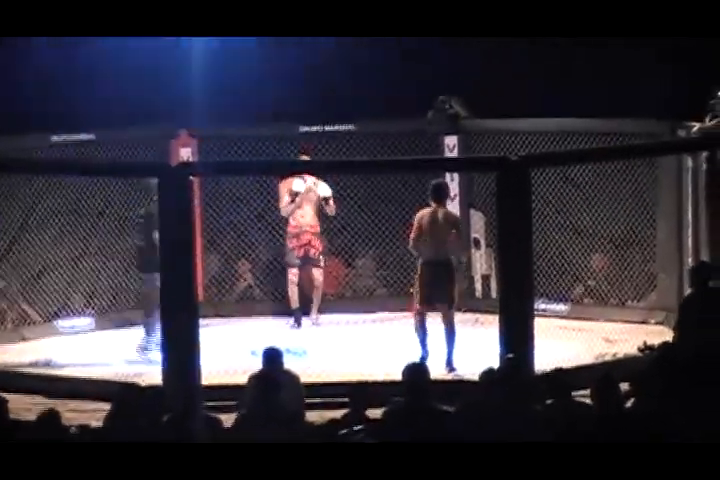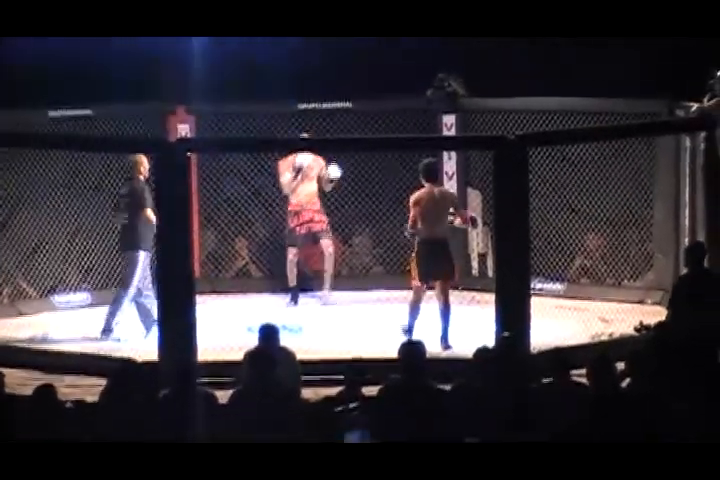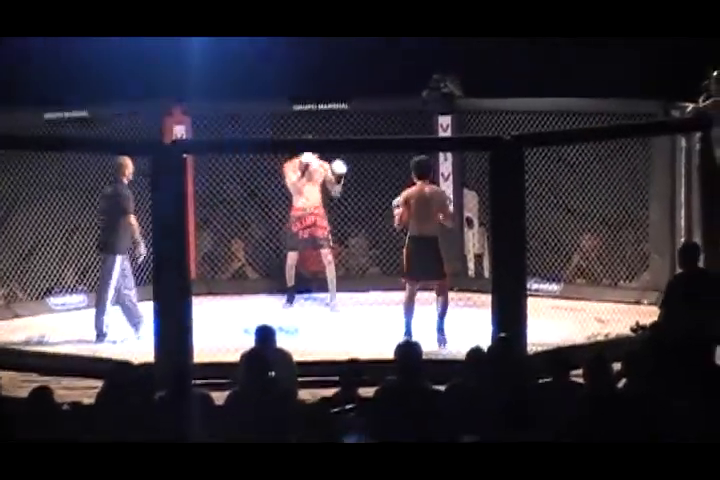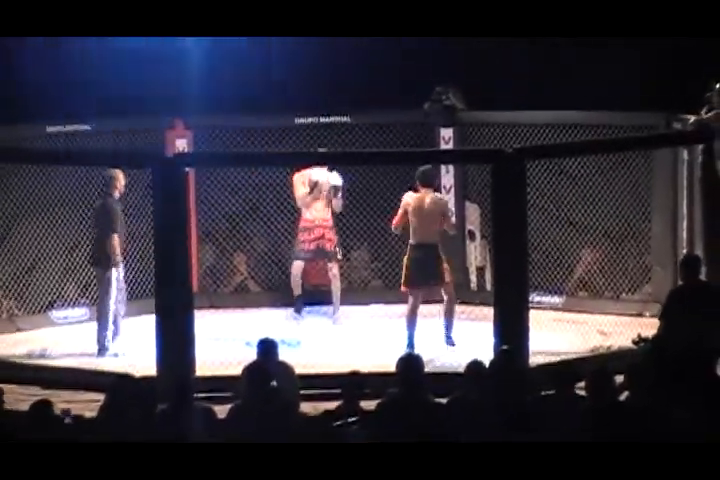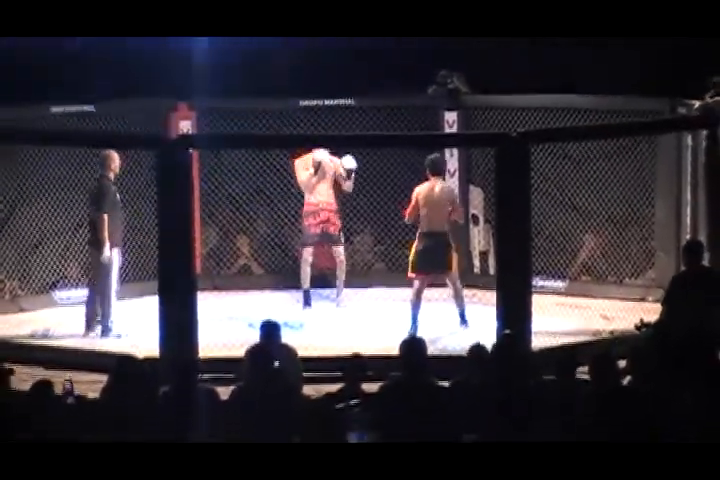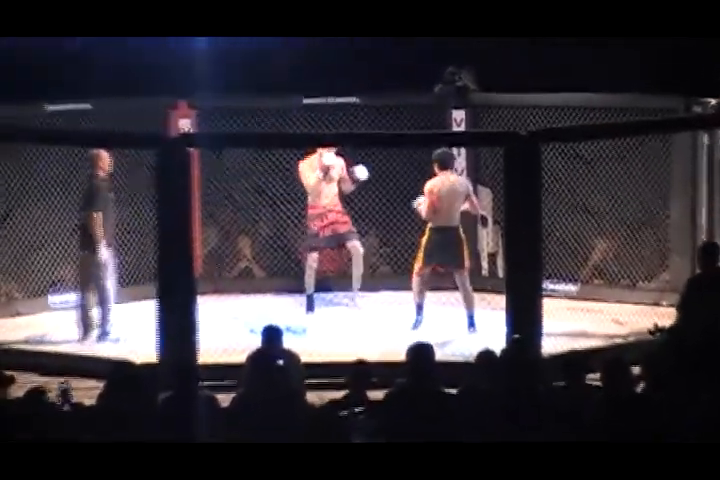
dt=0.2s
person 1, frame 1
left shoulder: (421, 216)
right shoulder: (453, 218)
left elbow: (413, 245)
right elbow: (459, 248)
left hip: (427, 268)
right hip: (445, 268)
left knee: (420, 314)
right knee: (448, 318)
left ankle: (424, 352)
right ankle: (449, 361)
person 1, frame 2
left shoulder: (417, 197)
right shoulder: (449, 196)
left elbow: (412, 226)
right elbow: (465, 220)
left wrist: (410, 232)
left hip: (423, 247)
right hip: (442, 247)
left knee: (417, 292)
right knee: (443, 294)
left ankle: (410, 329)
right ankle: (444, 338)
person 1, frame 3
left shoulder: (408, 195)
right shoulder: (439, 194)
left elbow: (399, 224)
right elbow: (449, 221)
left wrist: (398, 209)
left hip: (414, 244)
right hip: (432, 245)
left knee: (410, 291)
right knee: (442, 290)
left ankle: (408, 333)
right ankle: (440, 327)
person 1, frame 4
left shoulder: (408, 201)
right shoulder: (441, 202)
left elbow: (396, 228)
right elbow: (451, 229)
left hip: (415, 252)
right hip: (433, 252)
left knee: (413, 301)
right knee: (449, 295)
left ankle: (410, 344)
right ankle: (447, 333)
person 1, frame 5
left shoulder: (419, 190)
right shoulder: (450, 191)
left elbow: (409, 219)
right elbow: (460, 219)
left hip: (424, 240)
right hip: (443, 240)
left knee: (419, 285)
right knee: (454, 282)
left ankle: (414, 324)
right ankle: (462, 319)
person 1, frame 6
left shoulder: (431, 184)
right shoulder: (463, 183)
left elbow: (427, 215)
right elbow: (476, 210)
left wrist: (420, 205)
left hip: (435, 234)
right hip: (454, 234)
left knee: (419, 274)
right knee: (463, 281)
left ankle: (419, 313)
right ankle: (471, 322)
person 2, frame 1
left shoulder: (146, 210)
right shoulder: (156, 210)
right elbow: (157, 236)
left hip: (145, 266)
right hip: (156, 267)
left knee: (150, 308)
right knee: (159, 308)
left ankle: (154, 346)
right ankle: (147, 346)
person 2, frame 2
left shoulder: (125, 188)
right shoulder: (141, 187)
left elbow: (118, 216)
right elbow: (148, 213)
right wrist: (156, 225)
left hip: (128, 243)
right hip: (138, 245)
left knee: (144, 287)
right knee: (128, 288)
left ankle: (151, 325)
right ankle: (108, 328)
person 2, frame 3
left shoulder: (109, 190)
right shoulder: (123, 192)
right elbow: (130, 220)
right wrist: (140, 243)
left hip: (114, 247)
right hip: (115, 248)
left knee: (126, 287)
right knee: (107, 290)
left ankle: (138, 325)
right ankle: (101, 333)
person 2, frame 4
left shoulder: (103, 203)
right shoulder: (112, 206)
right elbow: (113, 237)
right wrist: (119, 262)
left hip: (105, 261)
right hip: (108, 262)
left knee: (117, 300)
right knee: (108, 304)
left ankle: (111, 340)
right ankle: (103, 347)
person 2, frame 5
left shoulder: (101, 185)
right shoulder: (107, 187)
right elbow: (103, 217)
right wrist: (106, 245)
left hip: (100, 243)
right hip: (108, 244)
left knee: (96, 285)
right knee: (108, 286)
left ankle: (91, 325)
right ankle: (106, 328)
person 2, frame 6
left shoulder: (92, 185)
right shoulder: (99, 186)
right elbow: (95, 216)
right wrist: (101, 244)
left hip: (87, 245)
right hip: (99, 245)
left knee: (86, 288)
right knee: (106, 289)
left ankle: (86, 330)
right ankle: (105, 332)
person 3, frame 1
left shoulder: (319, 185)
right shoulder: (286, 185)
left elbow: (331, 212)
right elbow: (283, 212)
left wrist: (327, 200)
right wrist: (295, 198)
left hip: (313, 233)
right hip: (294, 234)
left knee: (318, 279)
right knee: (292, 278)
left ankle: (314, 313)
right ankle: (297, 317)
person 3, frame 2
left shoulder: (318, 162)
right shoulder: (285, 163)
left elbow: (327, 187)
right elbow: (286, 189)
left wrist: (332, 180)
right wrist: (298, 173)
left hip: (315, 210)
right hip: (296, 212)
left knee: (329, 250)
right knee: (291, 256)
left ankle: (326, 290)
right ankle: (294, 295)
person 3, frame 3
left shoulder: (323, 166)
right shoulder: (291, 166)
left elbow: (335, 192)
right elbow: (294, 190)
left wrist: (338, 180)
right wrist: (304, 171)
left hip: (318, 214)
right hip: (298, 215)
left knee: (328, 257)
right knee: (291, 260)
left ankle: (333, 299)
right ankle: (290, 295)
person 3, frame 4
left shoulder: (330, 178)
right shoulder: (300, 177)
left elbow: (337, 208)
right elbow: (301, 203)
left wrist: (337, 192)
right wrist: (313, 188)
left hip: (327, 227)
right hip: (307, 226)
left knee: (334, 271)
right knee: (296, 270)
left ankle: (336, 312)
right ankle: (298, 304)
person 3, frame 5
left shoulder: (335, 162)
right shoulder: (301, 162)
left elbow: (348, 188)
right elbow: (305, 187)
left wrist: (349, 174)
right wrist: (316, 169)
left hip: (331, 210)
right hip: (311, 211)
left knee: (340, 256)
right knee: (307, 256)
left ankle: (339, 295)
right ankle: (306, 298)
person 3, frame 6
left shoulder: (339, 162)
right shoulder: (305, 164)
left elbow: (347, 188)
right elbow: (312, 190)
left wrist: (355, 180)
right wrist: (323, 171)
left hip: (337, 211)
right hip: (316, 213)
left knee: (357, 250)
right knee: (312, 260)
left ankle: (355, 293)
right ankle: (310, 300)
